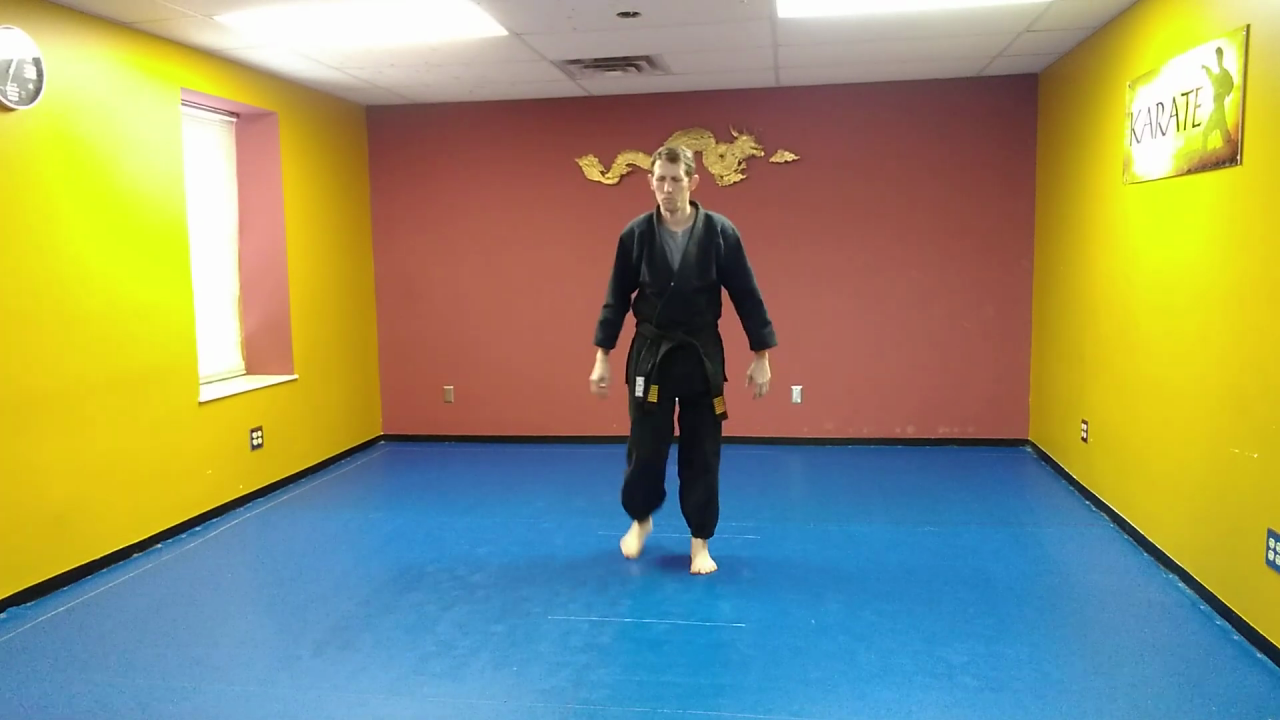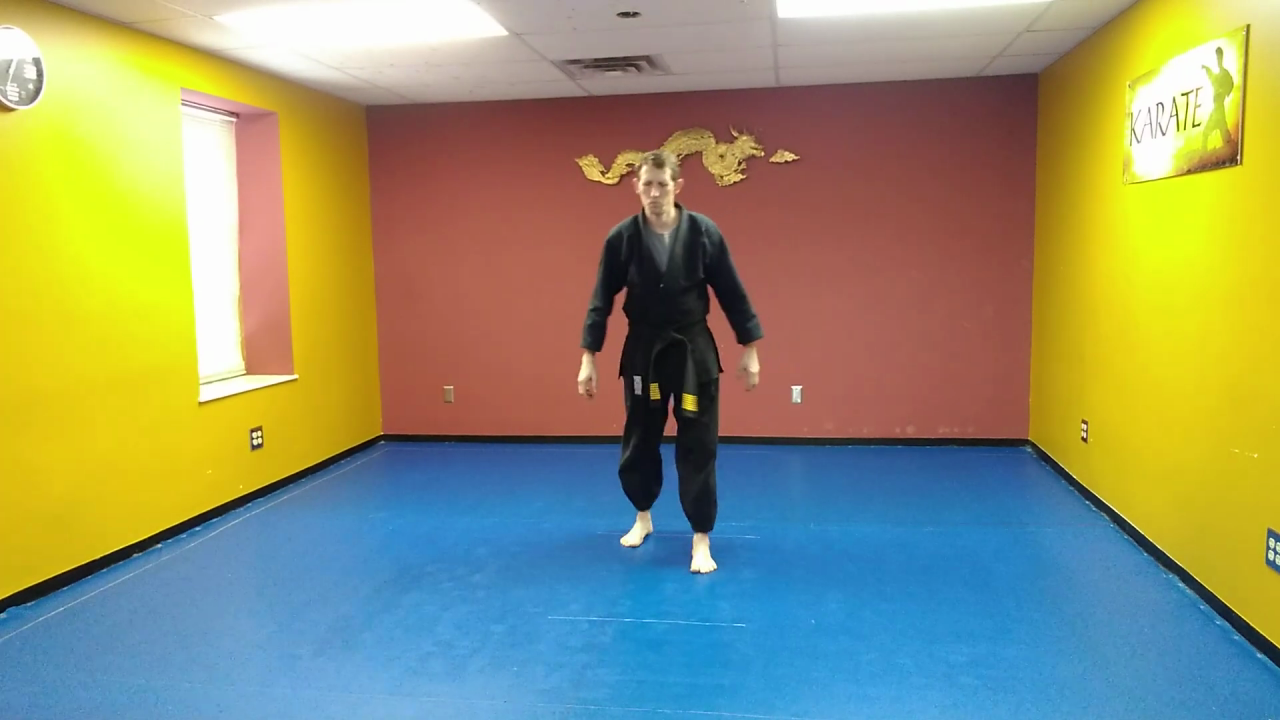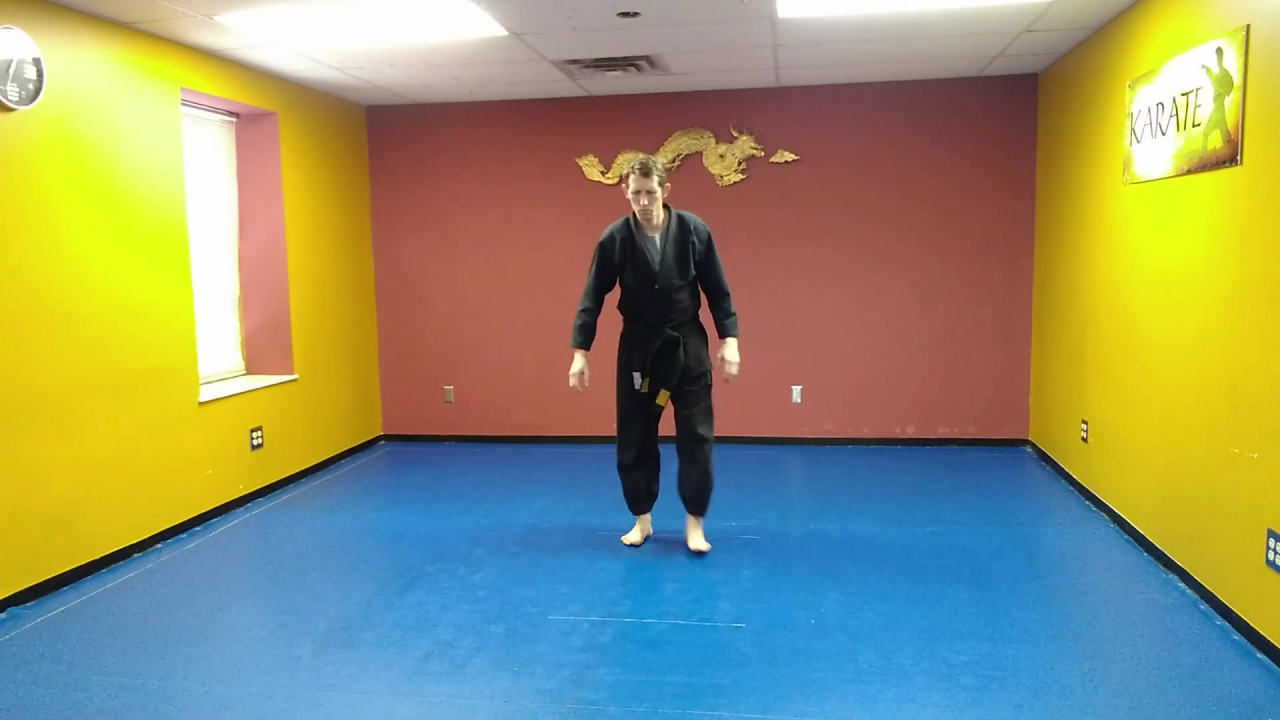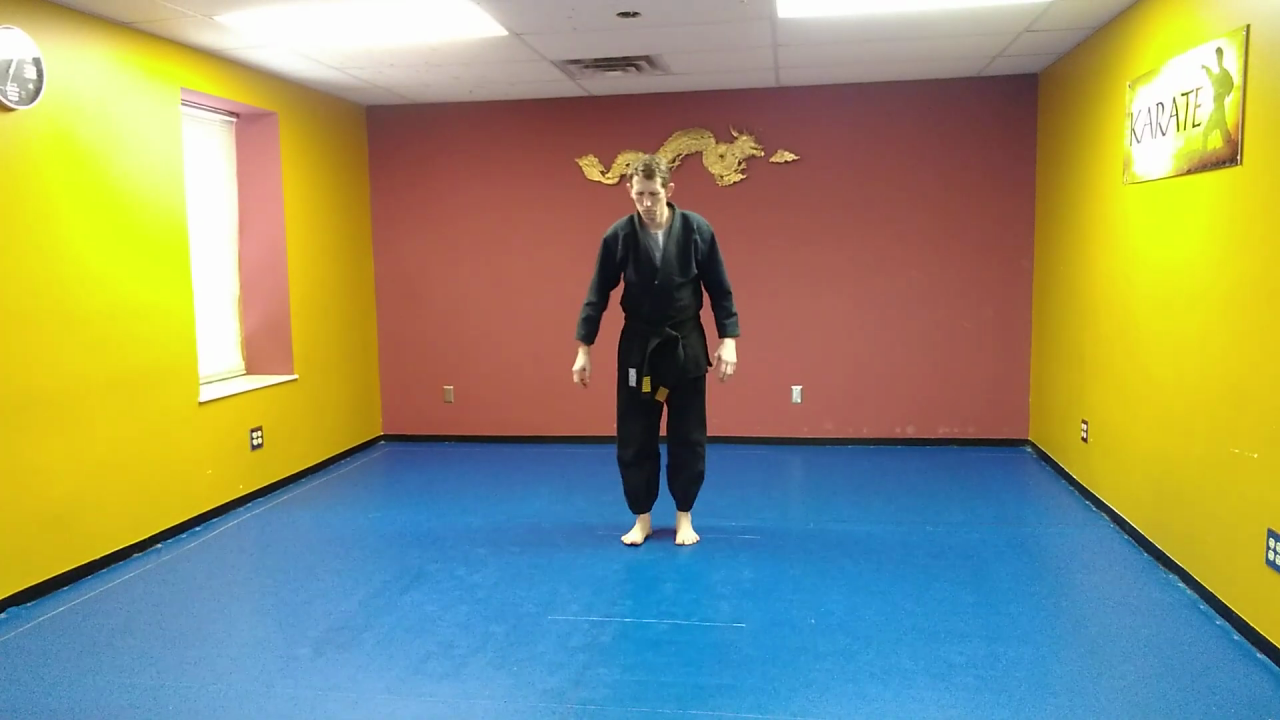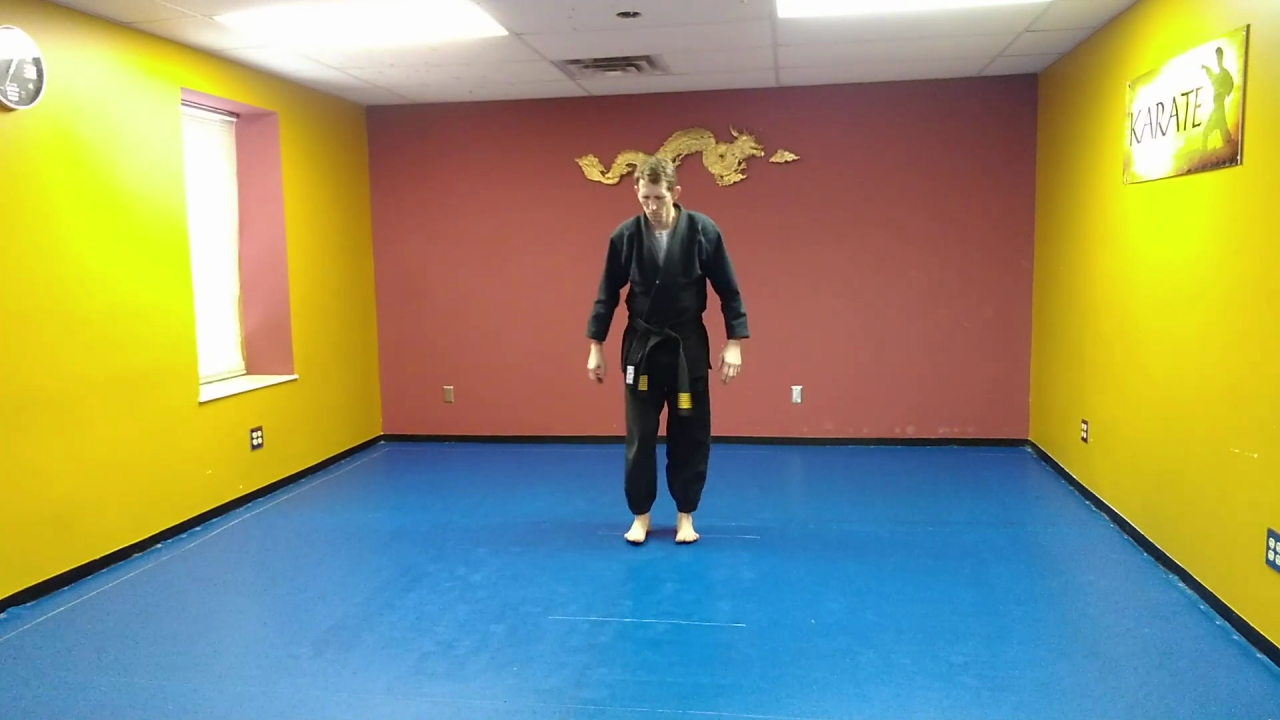
dt=0.2s
person 1, frame 1
left shoulder: (720, 232)
right shoulder: (635, 234)
left elbow: (747, 297)
right elbow: (616, 298)
left wrist: (761, 356)
right wrist: (602, 356)
left hip: (701, 354)
right hip: (650, 353)
left knee: (701, 454)
right knee: (645, 451)
left ankle: (700, 543)
right ankle: (640, 523)
person 1, frame 2
left shoulder: (704, 232)
right shoulder: (622, 237)
left elbow: (731, 293)
right elbow: (602, 298)
left wrist: (749, 348)
right wrist: (588, 357)
left hip: (693, 349)
right hip: (644, 349)
left knee: (700, 446)
right knee: (639, 442)
left ankle: (701, 540)
right ankle: (643, 515)
person 1, frame 3
left shoulder: (693, 230)
right shoulder: (614, 238)
left elbow: (717, 290)
right elbow: (593, 297)
left wrist: (730, 341)
right wrist: (580, 353)
left hip: (687, 344)
right hip: (639, 346)
left knee: (696, 437)
right knee: (634, 440)
left ankle: (695, 522)
right ankle: (642, 519)
person 1, frame 4
left shoulder: (697, 229)
right shoulder: (618, 235)
left elbow: (719, 289)
right elbow: (598, 295)
left wrist: (728, 341)
right wrist: (584, 349)
left hip: (686, 343)
right hip: (639, 345)
left knee: (688, 437)
right knee: (635, 438)
left ankle: (684, 516)
right ankle: (642, 518)
person 1, frame 5
left shoulder: (703, 230)
right shoulder: (625, 235)
left elbow: (728, 290)
right elbow: (607, 294)
left wrist: (733, 343)
right wrist: (595, 347)
left hip: (687, 344)
right hip: (642, 344)
left knee: (691, 437)
right knee: (639, 438)
left ankle: (684, 515)
right ankle: (641, 516)
